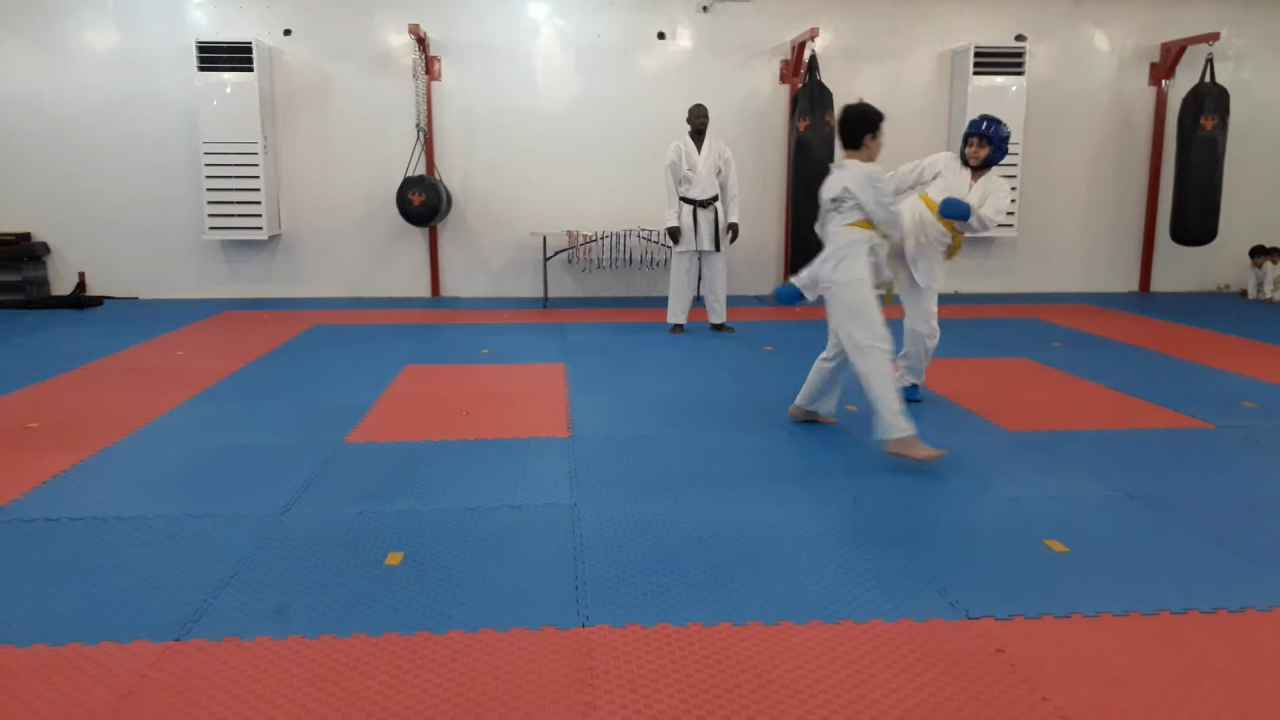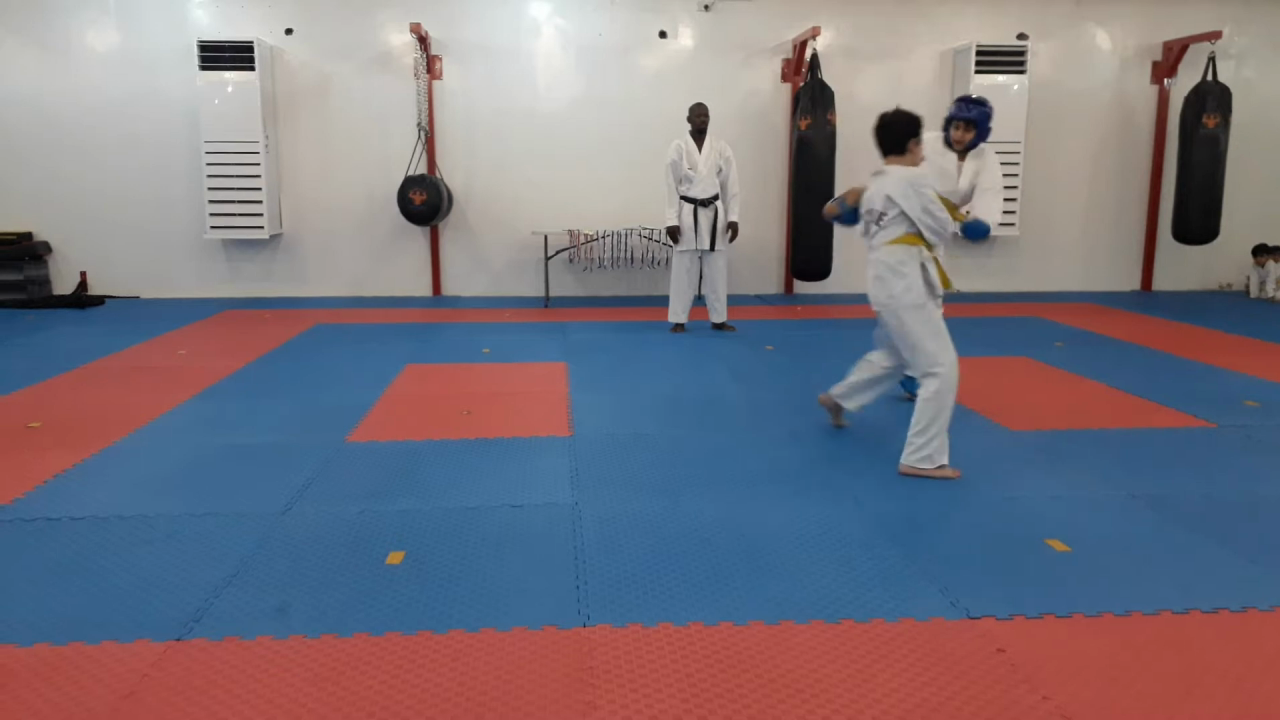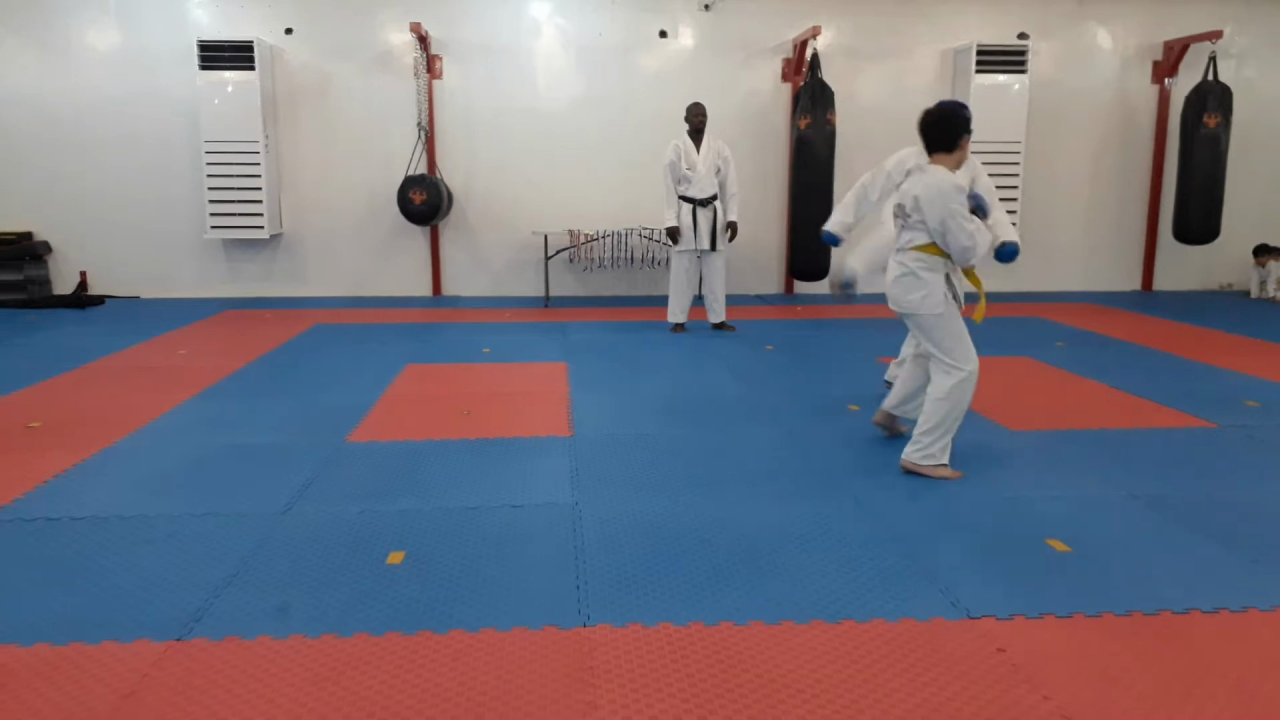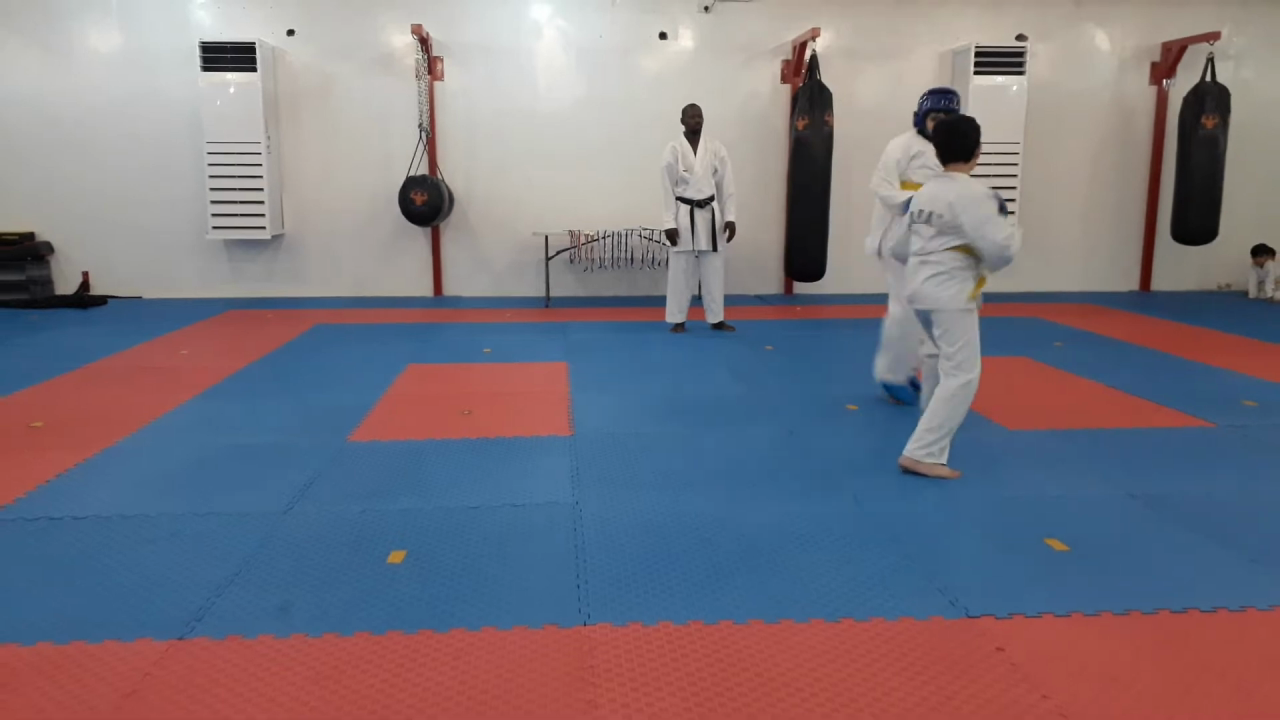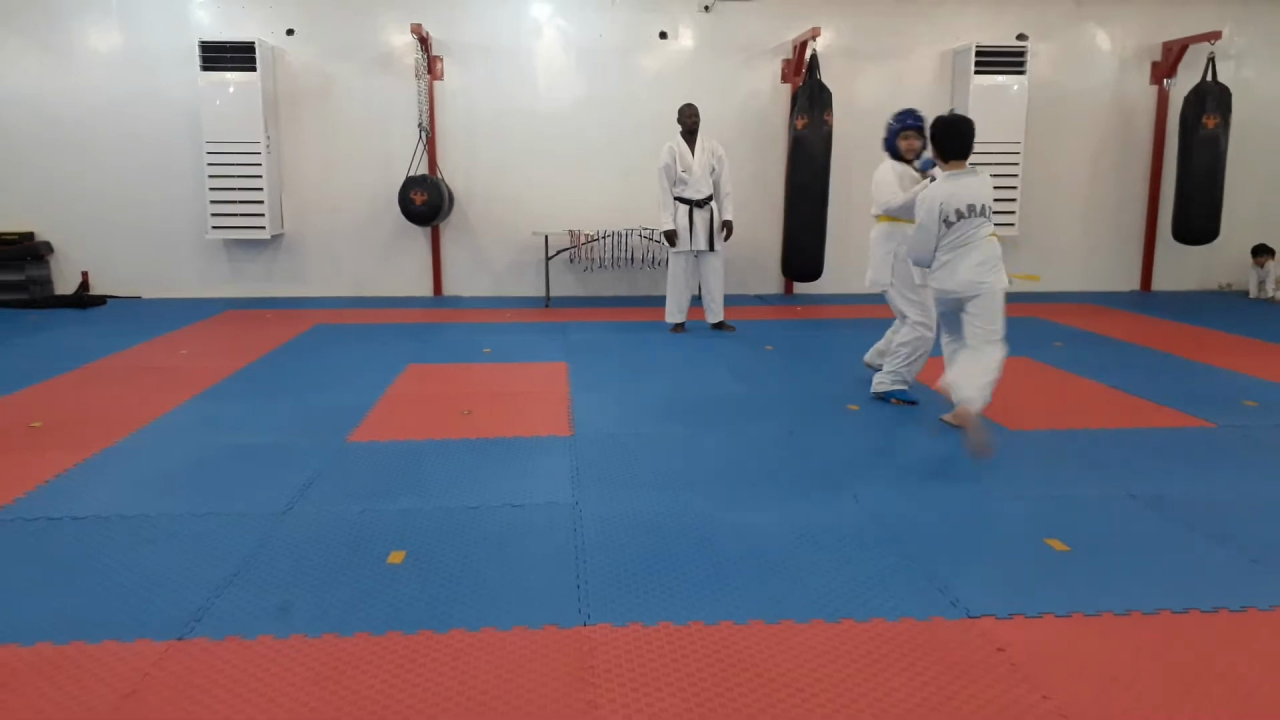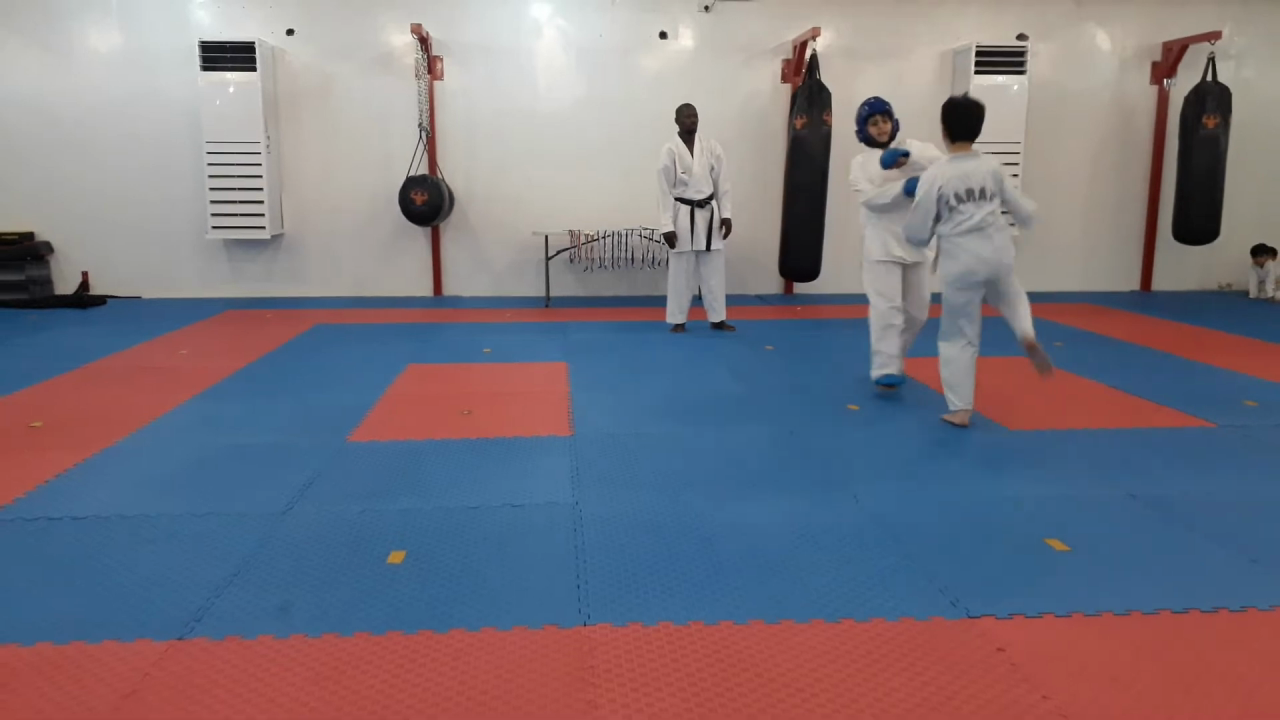
dt=0.2s
person 1, frame 1
left shoulder: (832, 181)
right shoulder: (866, 174)
left elbow: (826, 231)
right elbow: (892, 224)
left hip: (837, 271)
right hip: (849, 273)
left knee: (840, 348)
right knee: (872, 348)
left ankle: (808, 405)
right ankle: (898, 434)
person 1, frame 2
left shoulder: (873, 188)
right shoulder: (912, 179)
right elbow: (940, 229)
right wrist: (943, 211)
left hip: (889, 286)
right hip: (907, 290)
left knee: (891, 358)
right knee: (940, 369)
left ankle: (838, 398)
right ankle: (922, 459)
person 1, frame 3
left shoulder: (914, 179)
right shoulder: (947, 186)
right elbow: (965, 251)
right wrist: (978, 224)
left hip: (904, 282)
right hip: (924, 288)
left knee: (928, 352)
right knee: (958, 369)
left ankle: (891, 412)
right ankle: (923, 455)
person 1, frame 4
left shoulder: (923, 192)
right shoulder: (976, 194)
left elbow: (902, 248)
right elbow: (999, 252)
right wrist: (1005, 224)
left hip: (918, 286)
right hip: (950, 290)
left knee: (938, 351)
right knee: (960, 374)
left ankle: (932, 411)
right ankle: (922, 454)
person 1, frame 5
left shoulder: (932, 195)
right shoulder: (983, 184)
left elbow: (920, 255)
left hip: (946, 282)
right hip: (985, 279)
left knee: (955, 342)
right knee: (985, 350)
left ankle: (963, 407)
right ankle: (969, 405)
person 1, frame 6
left shoulder: (933, 177)
right shoulder: (992, 168)
left elbow: (915, 234)
right elbow: (1019, 206)
left wrist: (933, 216)
right wrist: (1027, 216)
left hip: (960, 265)
right hip: (997, 255)
left knee: (957, 338)
right knee: (1010, 295)
left ankle: (960, 408)
right ankle: (1027, 337)
person 2, frame 1
left shoulder: (998, 189)
right shoulder: (945, 162)
left elbow: (986, 220)
right elbow: (904, 177)
left wrist: (967, 214)
left hip: (929, 253)
right hip: (909, 225)
left knee: (923, 323)
left ankle: (909, 380)
person 2, frame 2
left shoulder: (986, 159)
right shoulder: (931, 143)
left elbow: (989, 196)
left wrist: (982, 223)
right wrist: (861, 197)
left ankle: (913, 371)
person 2, frame 3
left shoulder: (970, 168)
right shoulder: (911, 157)
left elbow: (989, 206)
right elbow: (870, 187)
left wrist: (1007, 239)
right wrist: (838, 223)
left ankle: (903, 374)
right ankle: (849, 276)
person 2, frame 4
right shoulder: (904, 145)
right elbow: (883, 185)
right wrist: (908, 202)
right hip: (901, 229)
right knee: (907, 304)
left ankle: (902, 371)
right ankle: (892, 375)
person 2, frame 5
left shoulder: (919, 171)
right shoulder: (888, 171)
right elbow: (893, 204)
left wrist: (939, 176)
right wrist: (929, 187)
left hip: (911, 255)
right hip: (896, 254)
left knee: (914, 320)
right knee: (922, 324)
left ankle: (879, 360)
right ankle: (889, 384)
person 2, frame 6
left shoulder: (908, 149)
right shoulder: (862, 163)
left elbow: (939, 165)
right elbow: (870, 198)
left wrist: (907, 158)
right wrist: (904, 188)
right hip: (882, 239)
left knee: (917, 308)
right knee: (886, 304)
left ankle: (888, 358)
right ankle: (885, 370)
person 3, frame 1
left shoulder: (720, 149)
right shoulder: (677, 149)
left elbow: (729, 185)
right elbow: (671, 187)
left wrist: (733, 218)
right wrist: (671, 221)
left hip: (713, 215)
right hip: (687, 215)
left knee: (716, 269)
right knee: (683, 270)
left ankle: (718, 319)
right ankle: (677, 320)
person 3, frame 2
left shoulder: (721, 148)
right shoulder: (678, 148)
left elbow: (730, 185)
right elbow: (671, 186)
left wrist: (733, 218)
right wrist: (671, 220)
left hip: (714, 214)
right hip: (688, 214)
left knee: (717, 269)
right knee: (684, 269)
left ankle: (718, 318)
right ankle: (678, 320)
person 3, frame 3
left shoulder: (719, 148)
right shoulder: (676, 148)
left elbow: (729, 184)
right elbow: (670, 186)
left wrist: (732, 217)
right wrist: (670, 221)
left hip: (712, 213)
right hip: (686, 213)
left knee: (715, 268)
right knee: (683, 269)
left ankle: (717, 318)
right ankle: (678, 319)
person 3, frame 4
left shoulder: (716, 148)
right shoulder: (673, 150)
left elbow: (726, 185)
right elbow: (667, 188)
left wrist: (730, 217)
right wrist: (669, 223)
left hip: (710, 214)
right hip: (684, 214)
left knee: (714, 269)
right knee: (681, 270)
left ankle: (716, 318)
right ankle: (678, 320)
person 3, frame 5
left shoulder: (713, 148)
right shoulder: (670, 150)
left elbow: (723, 184)
right elbow: (665, 189)
left wrist: (727, 216)
right wrist: (667, 224)
left hip: (708, 214)
right hip: (683, 215)
left knee: (713, 269)
right knee: (680, 270)
left ankle: (716, 318)
right ankle: (678, 319)
person 3, frame 6
left shoulder: (712, 147)
right shoulder: (669, 151)
left elbow: (721, 183)
right elbow: (665, 191)
left wrist: (726, 214)
right wrist: (667, 226)
left hip: (709, 213)
right hip: (684, 215)
left knee: (714, 268)
right knee: (681, 270)
left ankle: (717, 318)
right ankle: (678, 320)
